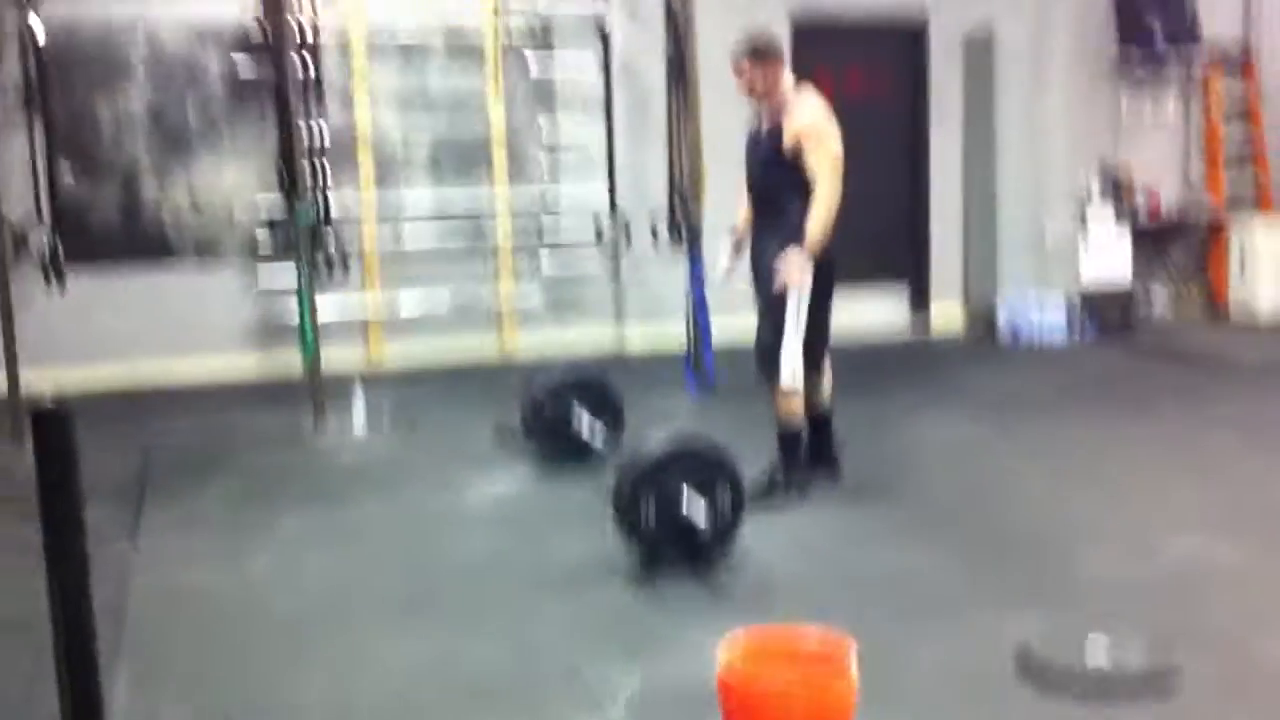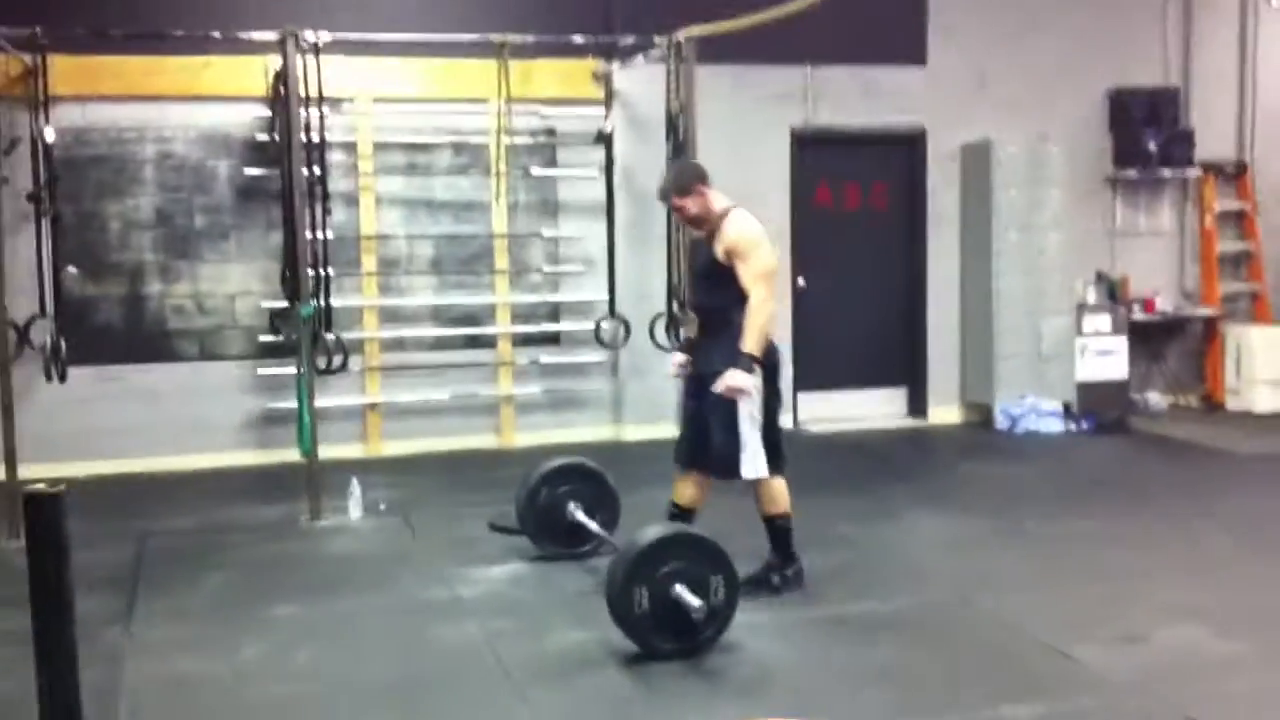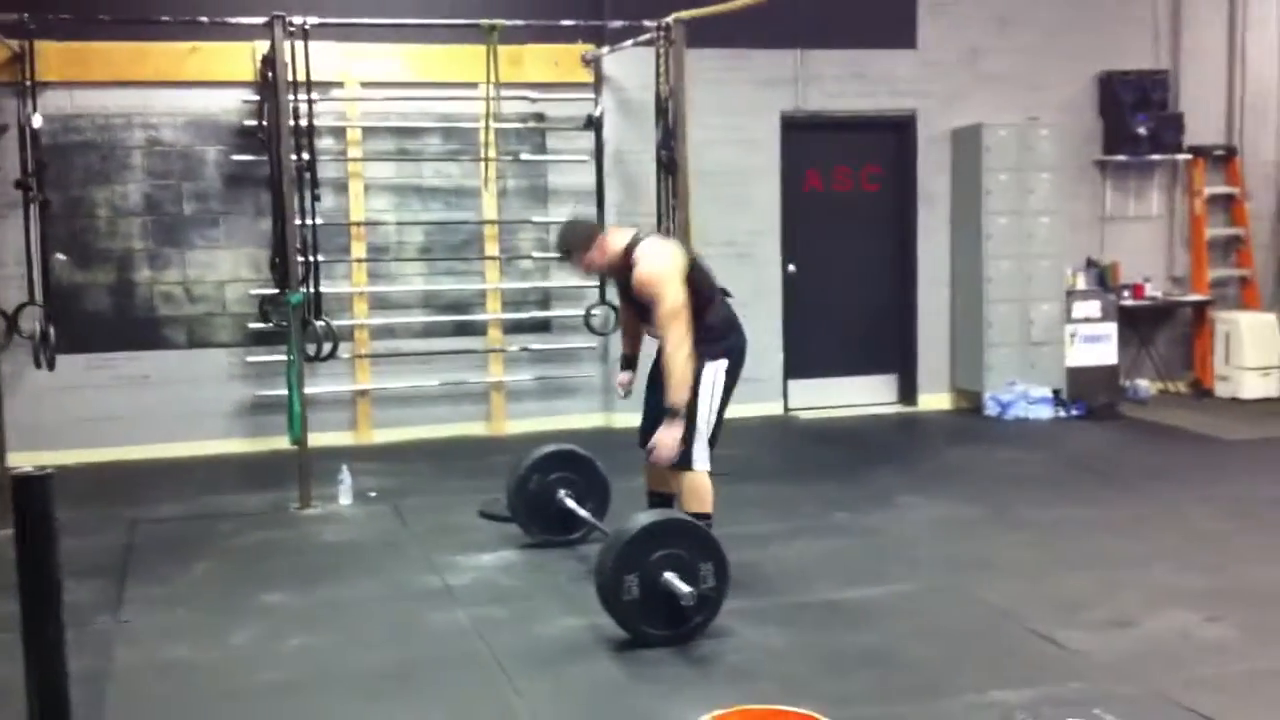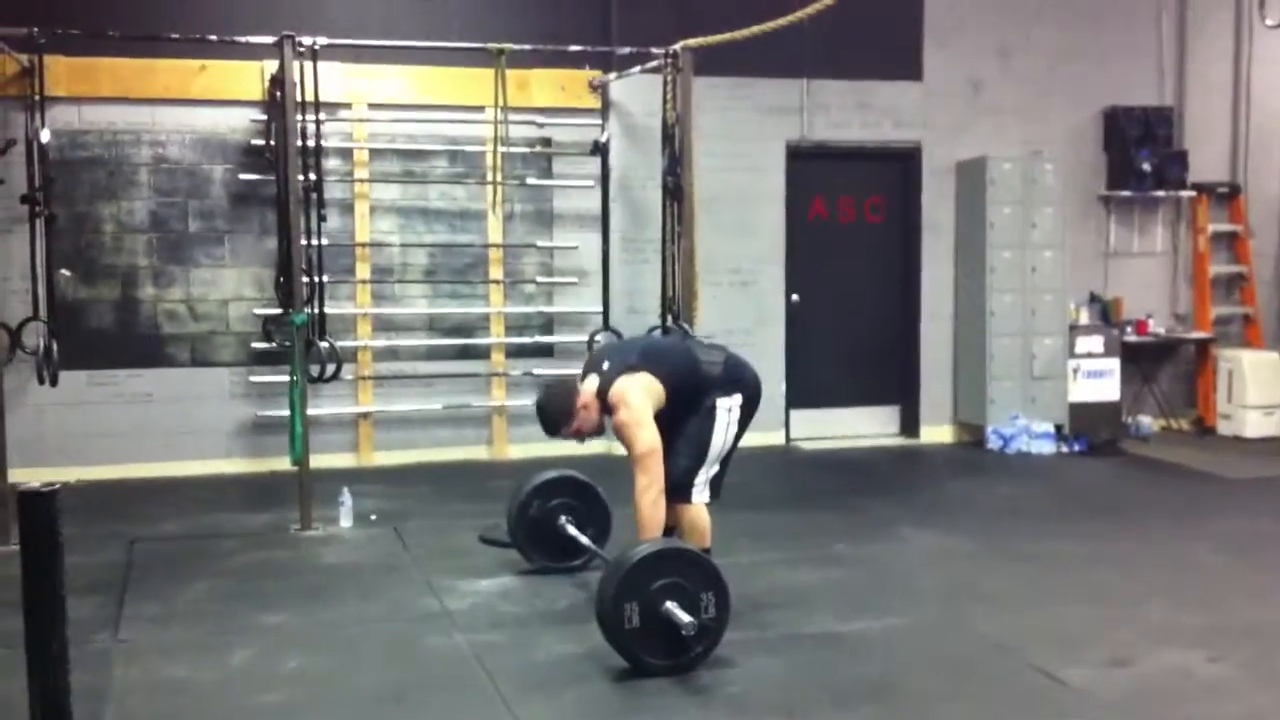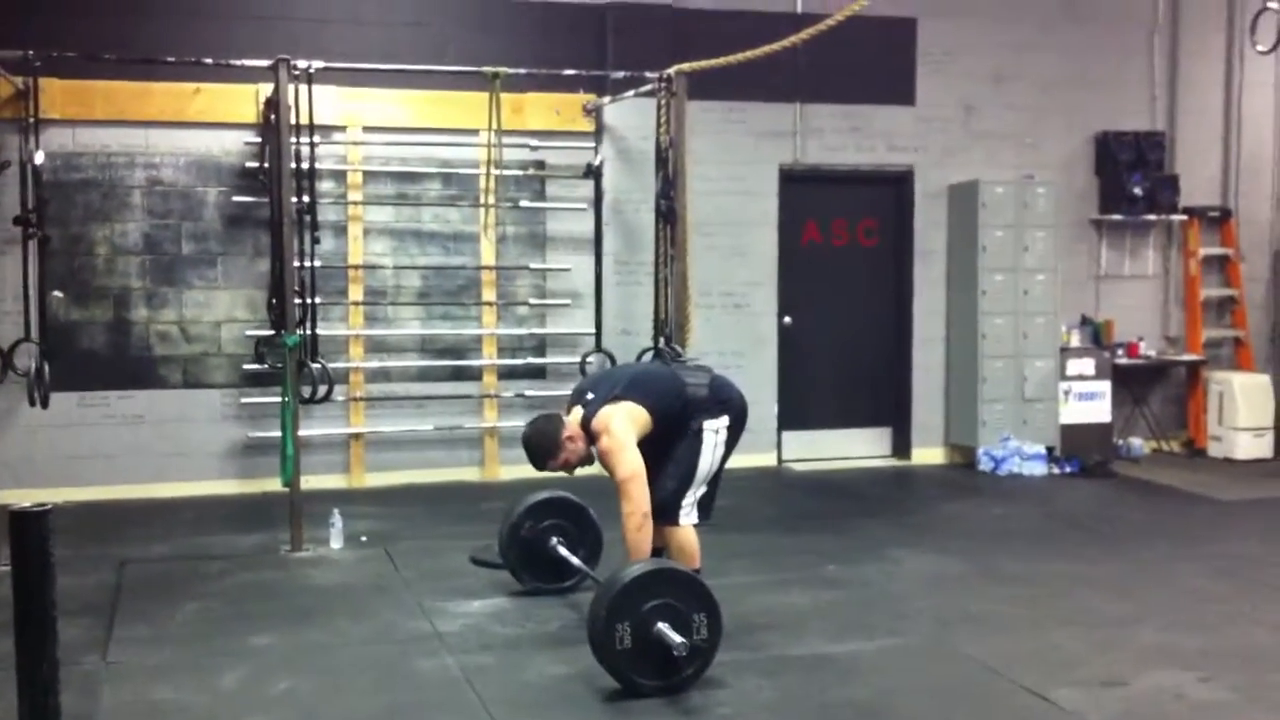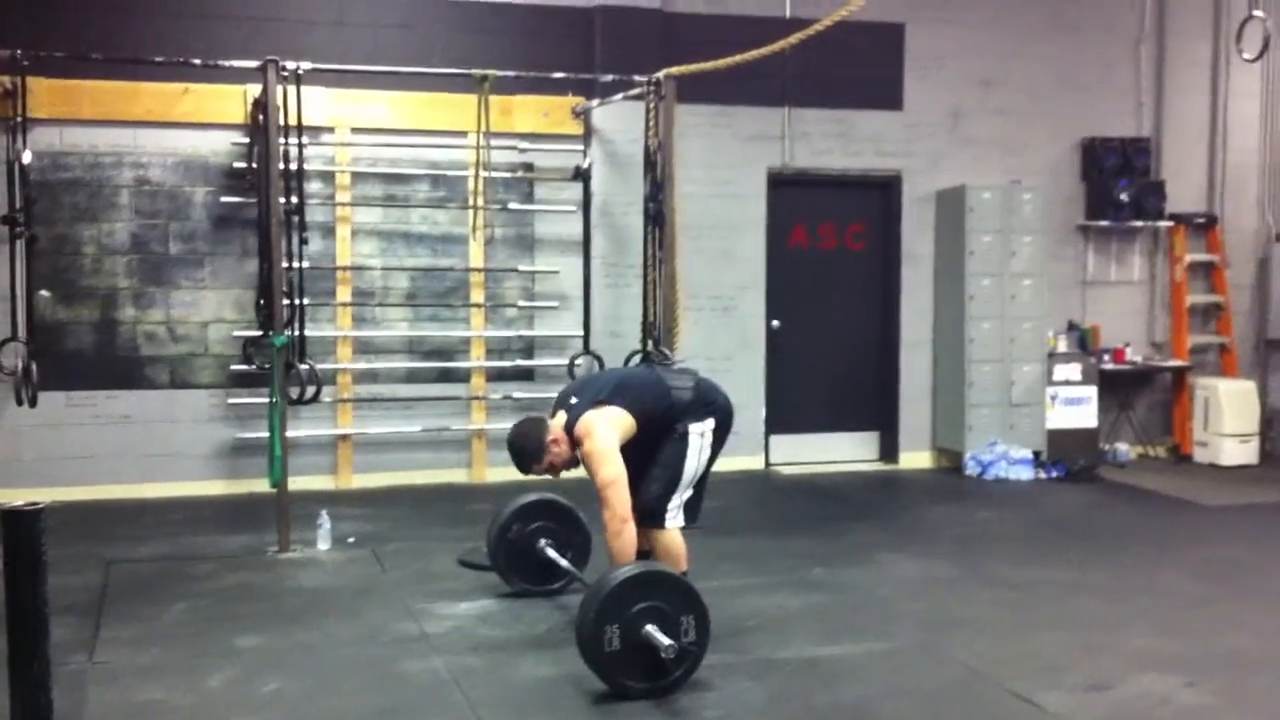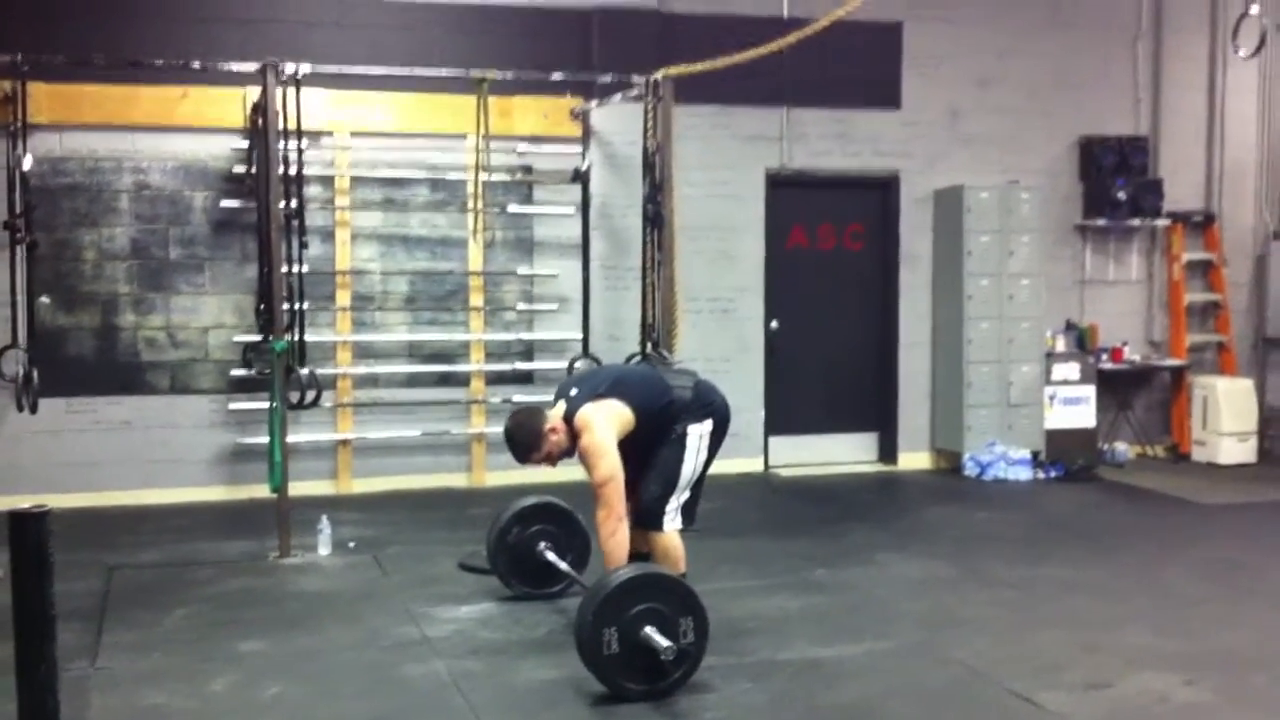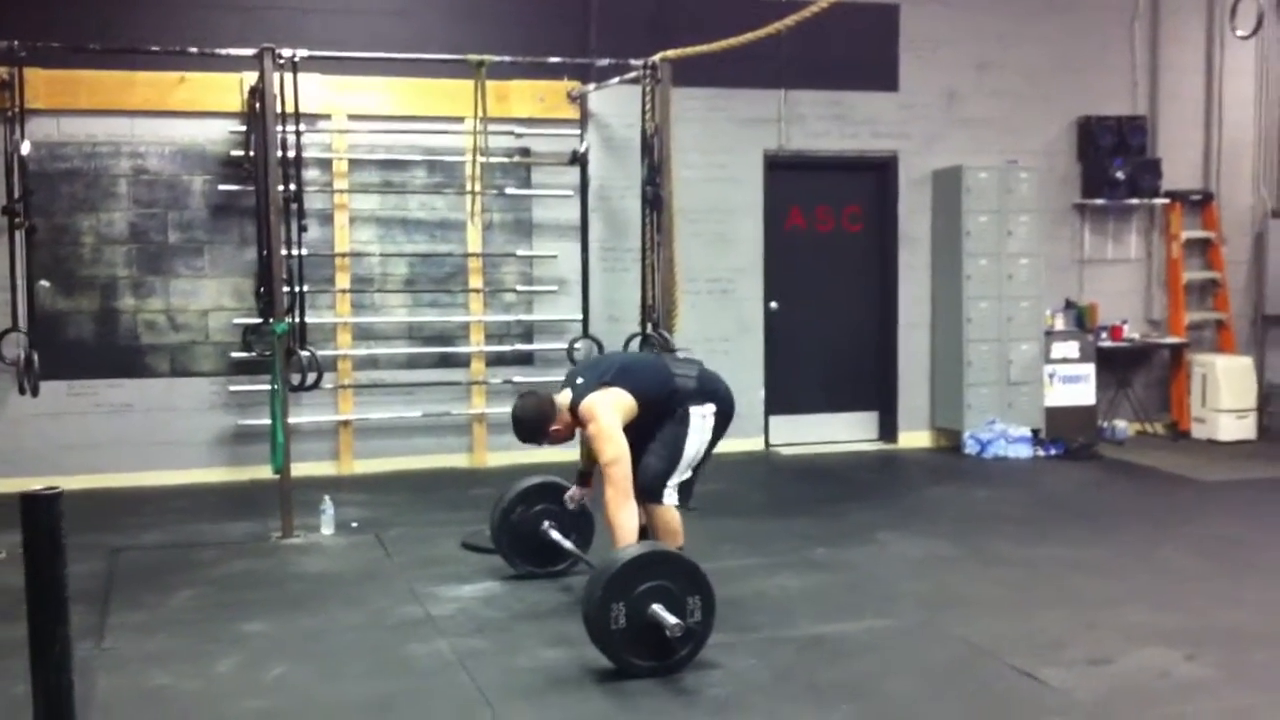
dt=0.5s
person 1, frame 1
left shoulder: (808, 116)
right shoulder: (763, 120)
left elbow: (828, 187)
left wrist: (804, 251)
right wrist: (738, 239)
left hip: (796, 257)
right hip: (772, 253)
left knee: (787, 366)
right knee: (806, 358)
left ankle: (791, 467)
right ankle: (820, 453)
person 1, frame 2
left shoulder: (740, 230)
right shoulder: (702, 234)
left elbow: (761, 298)
left wrist: (745, 363)
right wrist: (688, 346)
left hip: (738, 363)
right hip: (707, 359)
left knee: (757, 464)
right knee: (691, 457)
left ankle: (785, 563)
person 1, frame 3
left shoulder: (651, 265)
right shoulder: (620, 253)
left elbow: (678, 341)
left wrist: (674, 417)
right wrist: (627, 363)
left hip: (712, 347)
right hip: (682, 345)
left knee: (686, 450)
right knee: (655, 442)
person 1, frame 4
left shoulder: (628, 405)
right shoulder: (591, 375)
left elbow: (650, 488)
left hip: (730, 387)
right hip: (695, 385)
left knee: (682, 483)
right knee: (659, 472)
person 1, frame 5
left shoulder: (611, 433)
right shoulder: (577, 406)
left elbow: (637, 513)
left hip: (716, 409)
right hip: (683, 407)
left knee: (671, 506)
right knee: (646, 494)
person 1, frame 6
left shoulder: (594, 435)
right shoulder: (562, 410)
left elbow: (619, 518)
left hip: (702, 411)
right hip: (668, 410)
left knee: (656, 509)
right knee: (630, 498)
person 1, frame 7
left shoulder: (592, 430)
right shoulder: (563, 402)
left elbow: (612, 517)
left hip: (700, 413)
left knee: (656, 511)
right knee: (629, 500)
person 1, frame 8
left shoulder: (599, 415)
right shoulder: (571, 389)
left elbow: (620, 496)
right wrist: (583, 480)
left hip: (704, 401)
left knee: (654, 485)
right knee: (625, 475)
